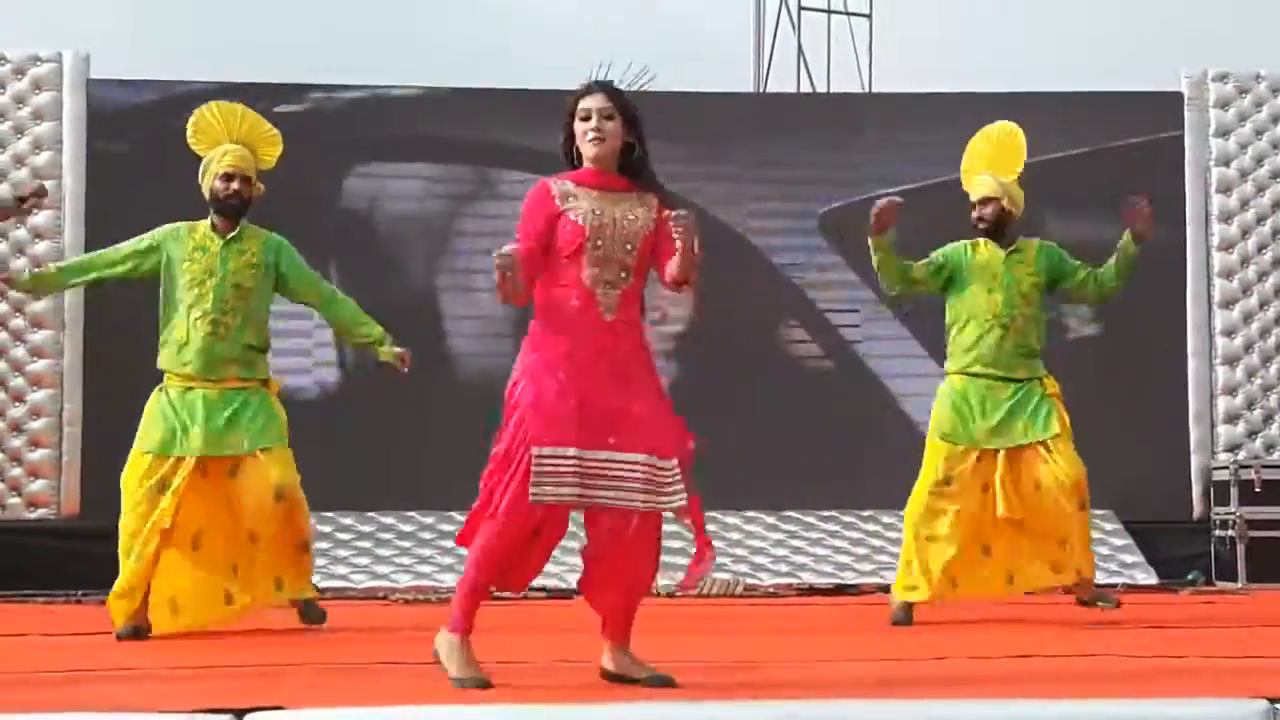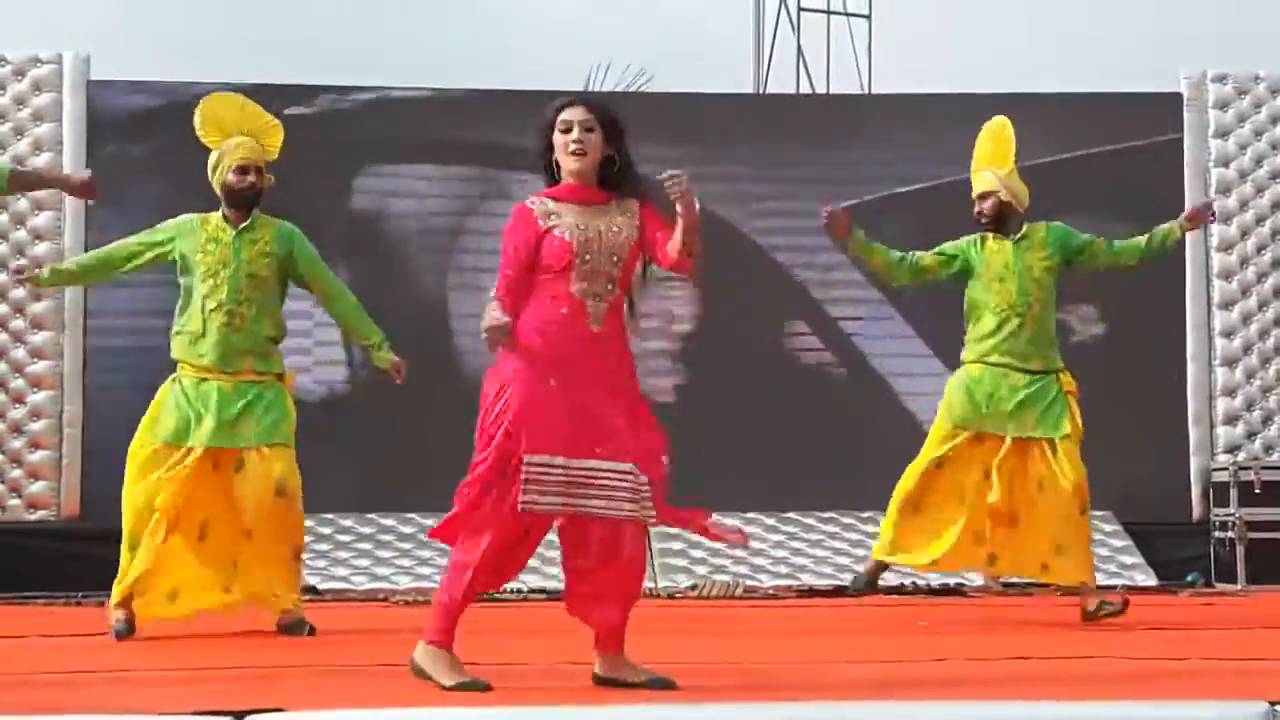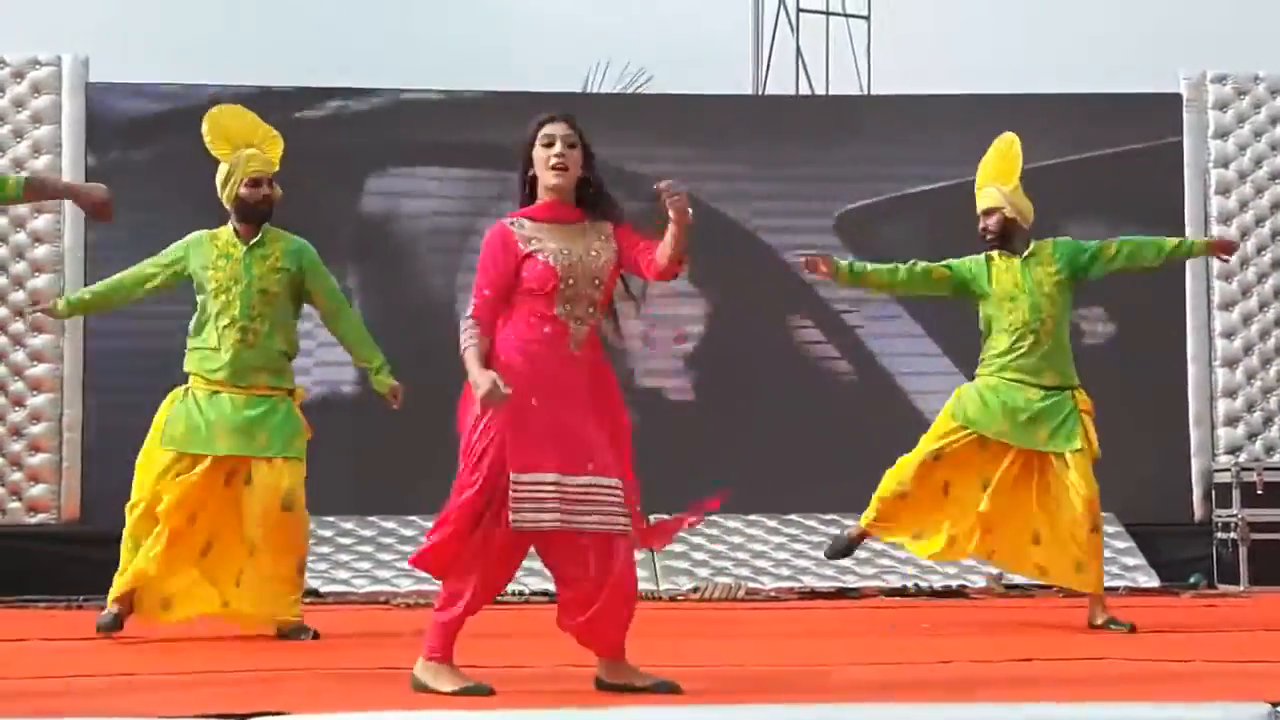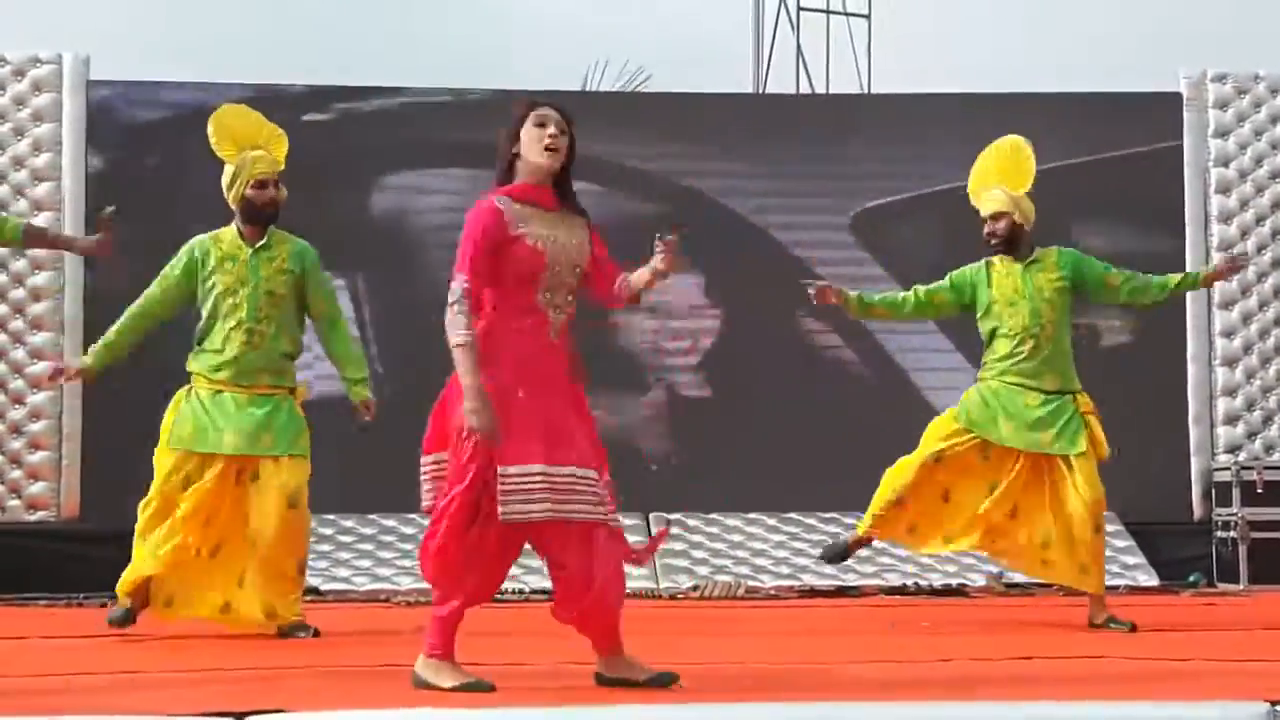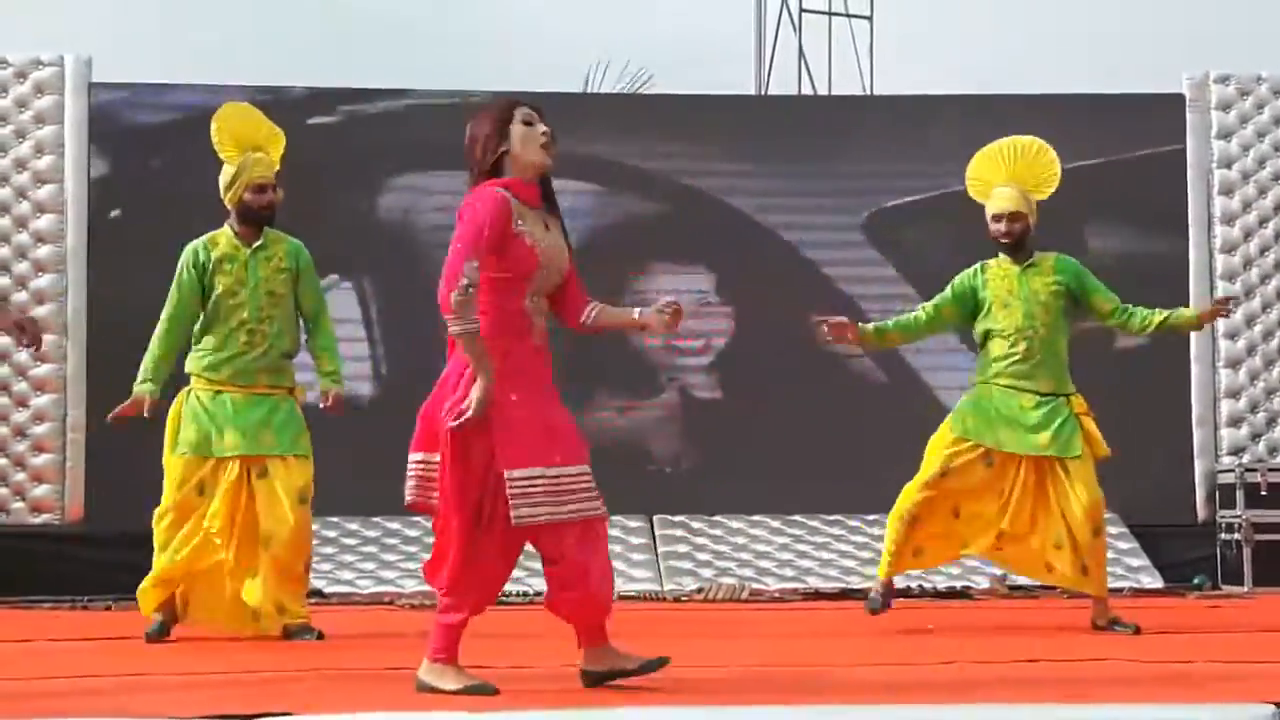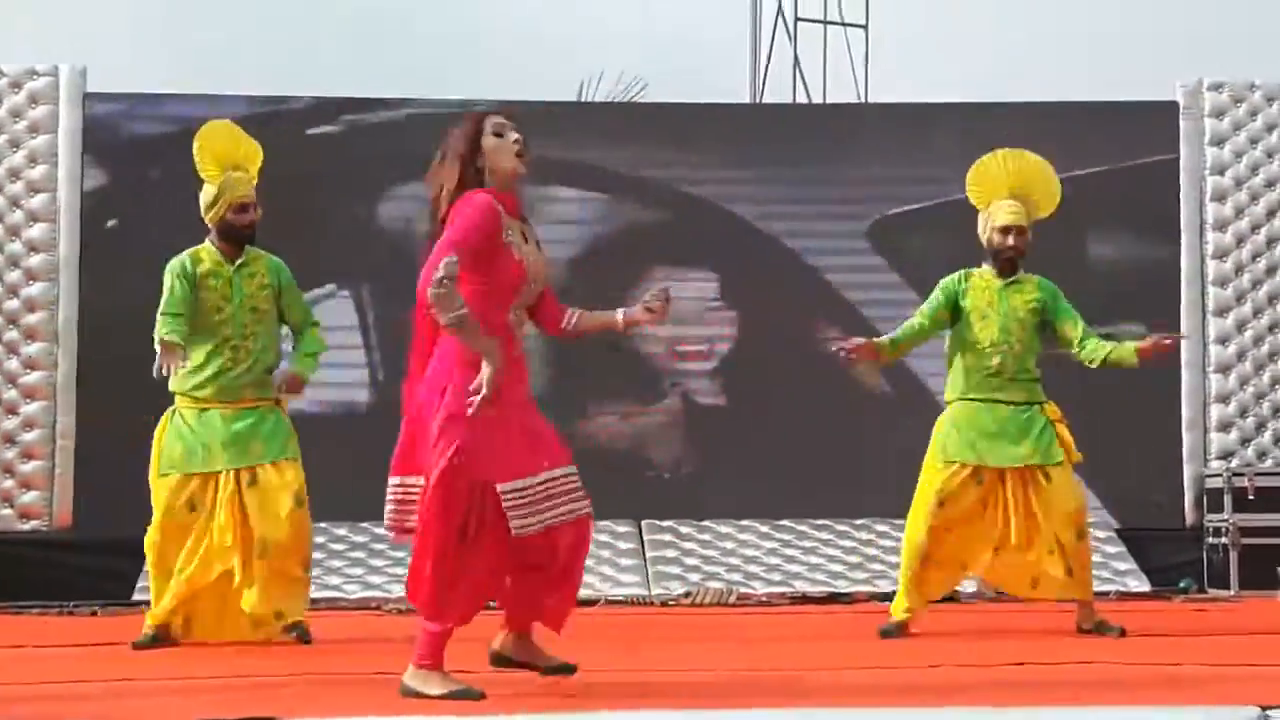
dt=0.1s
person 1, frame 1
left shoulder: (648, 204)
right shoulder: (550, 195)
left elbow: (677, 278)
right elbow: (515, 287)
left wrist: (686, 256)
right wrist: (507, 269)
left hip: (625, 369)
right hip: (555, 364)
left knee: (630, 509)
right knee: (523, 500)
left ankle: (617, 650)
right ankle: (456, 633)
person 1, frame 2
left shoulder: (633, 211)
right shoulder: (532, 213)
left elbow: (681, 257)
right elbow: (503, 299)
left wrist: (687, 211)
right wrist: (495, 324)
left hip: (607, 378)
right hip: (537, 371)
left knee: (615, 519)
right knee: (506, 508)
left ankle: (611, 656)
right ankle: (435, 644)
person 1, frame 3
left shoulder: (607, 230)
right shoulder: (510, 234)
left elbow: (661, 267)
right elbow: (474, 321)
left wrist: (680, 222)
right wrist: (480, 376)
left hip: (584, 397)
right hip: (518, 394)
left knee: (600, 532)
right knee: (495, 525)
left ankle: (613, 662)
right ankle: (433, 659)
person 1, frame 4
left shoulder: (577, 223)
right shoulder: (493, 212)
left elbow: (613, 290)
right elbow: (461, 303)
left wrist: (655, 269)
right wrist: (472, 390)
left hip: (556, 385)
right hip: (499, 383)
left knee: (581, 523)
right knee: (488, 520)
left ankle: (611, 656)
right ankle: (434, 656)
person 1, frame 5
left shoulder: (546, 218)
right shoulder: (492, 201)
left elbow: (573, 309)
right elbow: (457, 285)
left wrist: (646, 318)
right wrist: (481, 372)
left hip: (530, 384)
right hip: (489, 383)
left knee: (571, 518)
right knee: (487, 520)
left ankle: (598, 650)
right ankle: (438, 661)
person 1, frame 6
left shoulder: (519, 227)
right shoulder: (477, 208)
left elbow: (553, 318)
right elbow: (437, 285)
left wrist: (631, 316)
right wrist: (488, 360)
left hip: (507, 394)
right hip: (470, 392)
left knee: (550, 525)
right knee: (472, 531)
left ankle: (517, 637)
right ankle: (424, 667)
person 2, frame 1
left shoulder: (271, 246)
right shoulder: (172, 238)
left elbow: (324, 298)
right elbow: (105, 262)
left wrist: (379, 341)
left hip: (246, 400)
right hip: (180, 399)
left knee: (277, 498)
right knee: (151, 505)
left ankle: (298, 591)
right ankle: (137, 610)
person 2, frame 2
left shoulder: (284, 237)
right shoulder: (186, 230)
left elbow: (332, 293)
right elbow: (121, 255)
left wrist: (378, 347)
right wrist: (56, 275)
left hip: (259, 394)
right hip: (193, 389)
left knee: (275, 496)
right knee: (153, 492)
left ankle: (285, 604)
right ankle: (131, 600)
person 2, frame 3
left shoulder: (296, 251)
right shoulder: (198, 248)
left elbow: (338, 314)
right elbow: (138, 282)
left wrist: (377, 371)
right wrist: (73, 304)
left hip: (271, 407)
right hip: (203, 401)
left knee: (279, 510)
right knee: (158, 498)
left ankle: (284, 614)
right ankle: (127, 597)
person 2, frame 4
left shoulder: (298, 254)
right shoulder: (202, 250)
left elbow: (330, 321)
right elbow: (151, 307)
left wrist: (357, 383)
right wrist: (96, 357)
left hip: (273, 407)
right hip: (207, 400)
left knee: (282, 511)
right knee: (173, 500)
left ankle: (283, 613)
right ankle: (139, 590)
person 2, frame 5
left shoulder: (293, 253)
right shoulder: (200, 251)
left elbow: (317, 320)
right elbow: (173, 321)
left wrist: (332, 378)
right wrist: (146, 385)
left hip: (273, 405)
right hip: (208, 402)
left knee: (288, 511)
right knee: (186, 506)
left ankle: (287, 614)
right ankle: (167, 603)
person 2, frame 6
left shoulder: (272, 269)
right shoulder: (186, 266)
left elbow: (307, 327)
right elbow: (170, 318)
left wrist: (300, 366)
right wrist: (169, 350)
left hip: (260, 417)
right hip: (194, 419)
left knee: (285, 513)
right knee: (176, 522)
left ankle: (284, 614)
right ankle: (167, 620)
person 3, frame 1
left shoulder: (1042, 255)
right shoulder: (957, 256)
left elbow: (1099, 286)
right elbow: (896, 279)
left wrist: (1132, 239)
right wrist: (880, 235)
left hip: (1026, 394)
right hip: (967, 394)
left knee: (1065, 482)
right knee: (939, 492)
left ankle: (1084, 585)
right ankle: (909, 595)
person 3, frame 2
left shoulder: (1053, 238)
right shoulder: (968, 251)
left elbow: (1120, 254)
right elbow: (904, 268)
left wrist: (1178, 228)
right wrist: (853, 238)
left hip: (1042, 388)
right hip: (982, 384)
left knee: (1066, 486)
right knee: (932, 471)
left ankle: (1089, 596)
right ankle: (880, 559)
person 3, frame 3
left shoulder: (1062, 253)
right shoulder: (976, 269)
left elbow: (1128, 254)
right elbow: (912, 279)
left wrist: (1197, 246)
right wrist: (844, 271)
left hip: (1055, 403)
right hip: (993, 395)
left knee: (1080, 503)
right knee: (927, 460)
left ankle: (1097, 609)
right ankle: (864, 529)
person 3, frame 4
left shoulder: (1066, 263)
right shoulder: (976, 277)
left elbow: (1132, 288)
right elbow: (917, 302)
left wrist: (1199, 278)
right wrist: (851, 301)
left hip: (1057, 407)
right hip: (995, 399)
left knee: (1085, 504)
right knee: (927, 463)
left ankle: (1098, 608)
right ankle: (861, 535)
person 3, frame 5
left shoulder: (1064, 270)
right shoulder: (977, 277)
left elbow: (1121, 317)
right elbow: (929, 319)
left wrist: (1188, 319)
right wrist: (867, 332)
left hip: (1054, 411)
right hip: (991, 405)
left knee: (1083, 508)
right knee: (930, 486)
left ankle: (1101, 610)
right ankle: (888, 574)
person 3, frame 6
left shoulder: (1042, 291)
right shoulder: (959, 284)
left elbow: (1084, 343)
right elbow: (922, 324)
left wrist: (1136, 351)
right wrist: (879, 347)
left hip: (1029, 421)
right hip: (968, 419)
left knee: (1066, 514)
right knee: (932, 517)
left ankle: (1087, 614)
right ankle: (903, 612)
